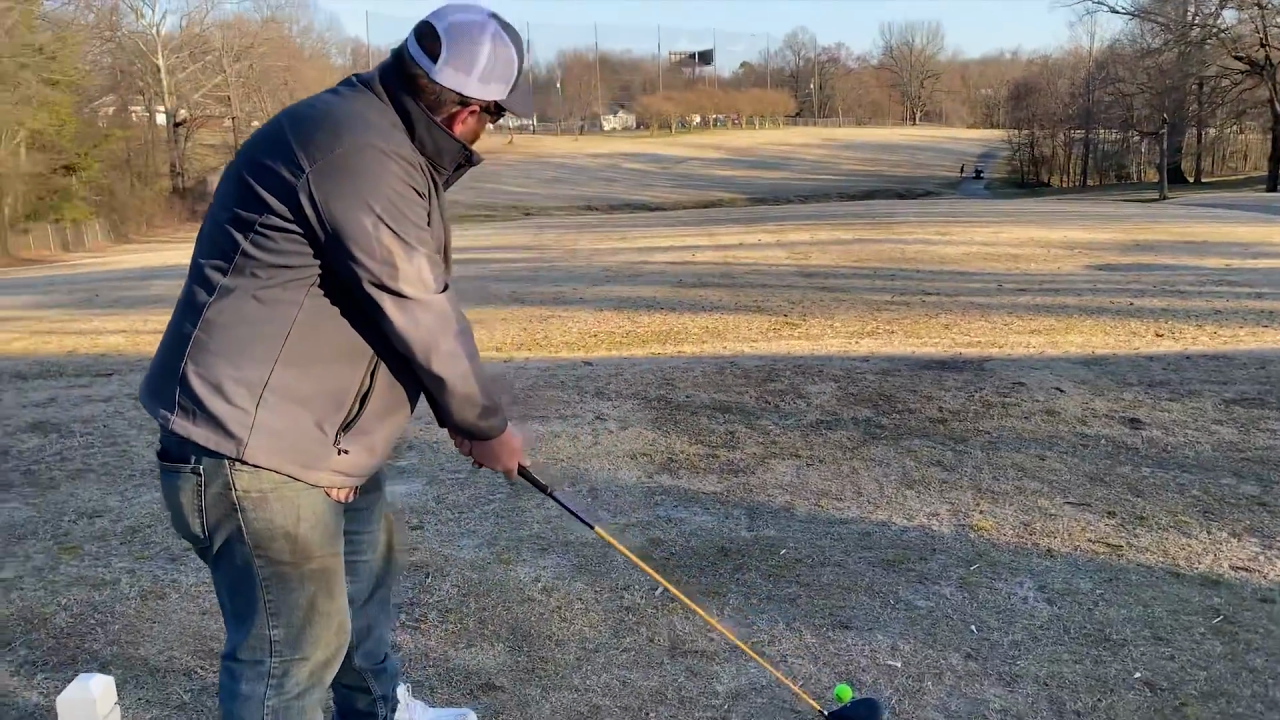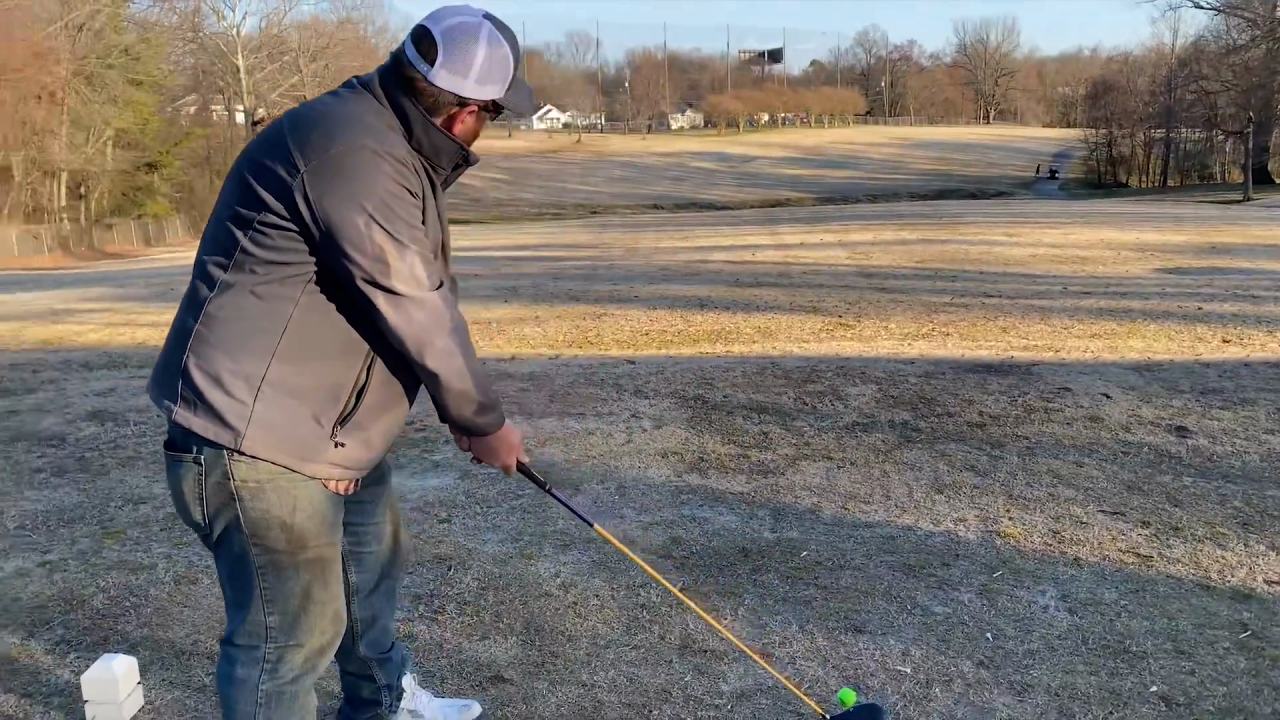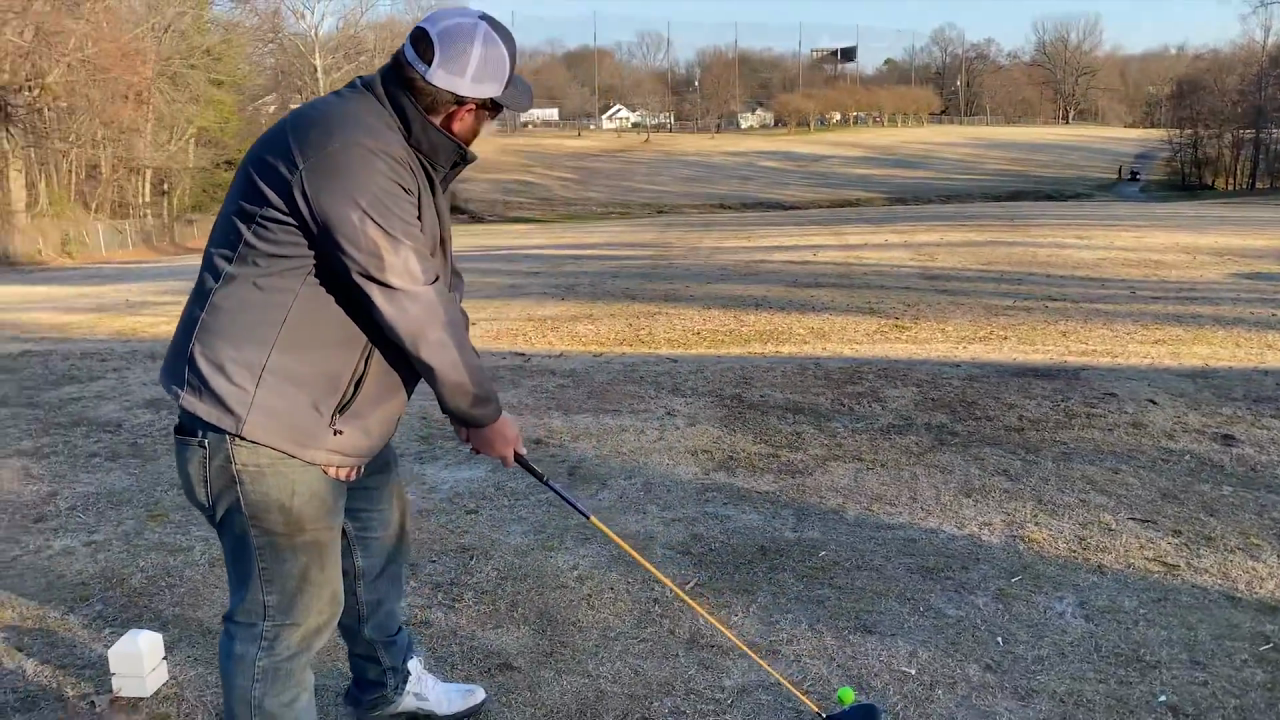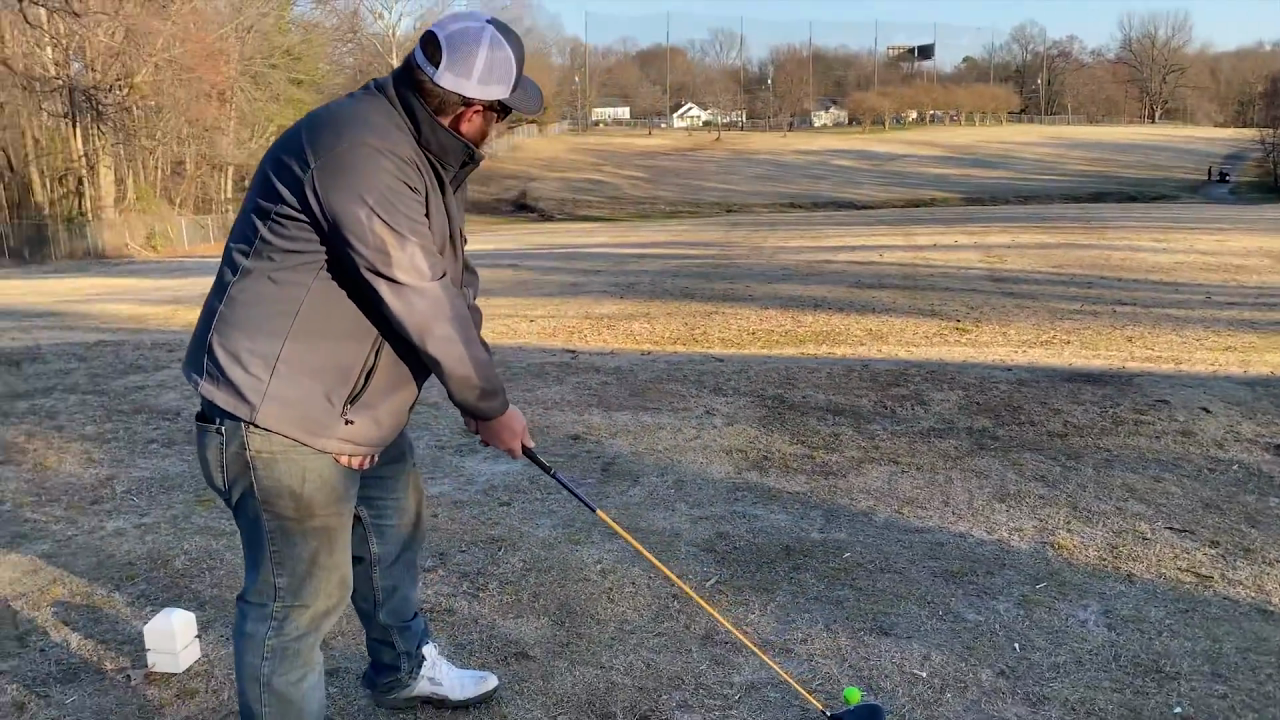
dt=0.3s
person 1, frame 1
left shoulder: (387, 141)
right shoulder: (361, 154)
left elbow: (424, 302)
right elbow: (419, 317)
left wrist: (463, 413)
right wrist: (487, 425)
left hip: (322, 429)
right hip: (254, 442)
left knee: (363, 575)
right knee: (292, 648)
person 1, frame 2
left shoulder: (392, 143)
right shoulder: (354, 152)
left elbow: (428, 298)
right elbow: (413, 313)
left wrist: (467, 410)
right wrist: (484, 421)
left hip: (327, 423)
right hip: (258, 437)
left knee: (371, 563)
right knee: (288, 636)
person 1, frame 3
left shoulder: (401, 145)
right shoulder: (352, 149)
left elbow: (437, 289)
right elbow: (412, 308)
left wrist: (468, 402)
right wrist: (483, 412)
left hip: (336, 412)
right hip: (264, 424)
left knee: (377, 546)
right knee: (286, 616)
person 1, frame 4
left shoulder: (420, 147)
right shoulder: (362, 149)
left elbow: (451, 284)
right elbow: (420, 304)
left wrist: (480, 395)
right wrist: (491, 406)
left hip: (357, 404)
right hip: (283, 416)
left knee: (393, 532)
right knee: (298, 599)
